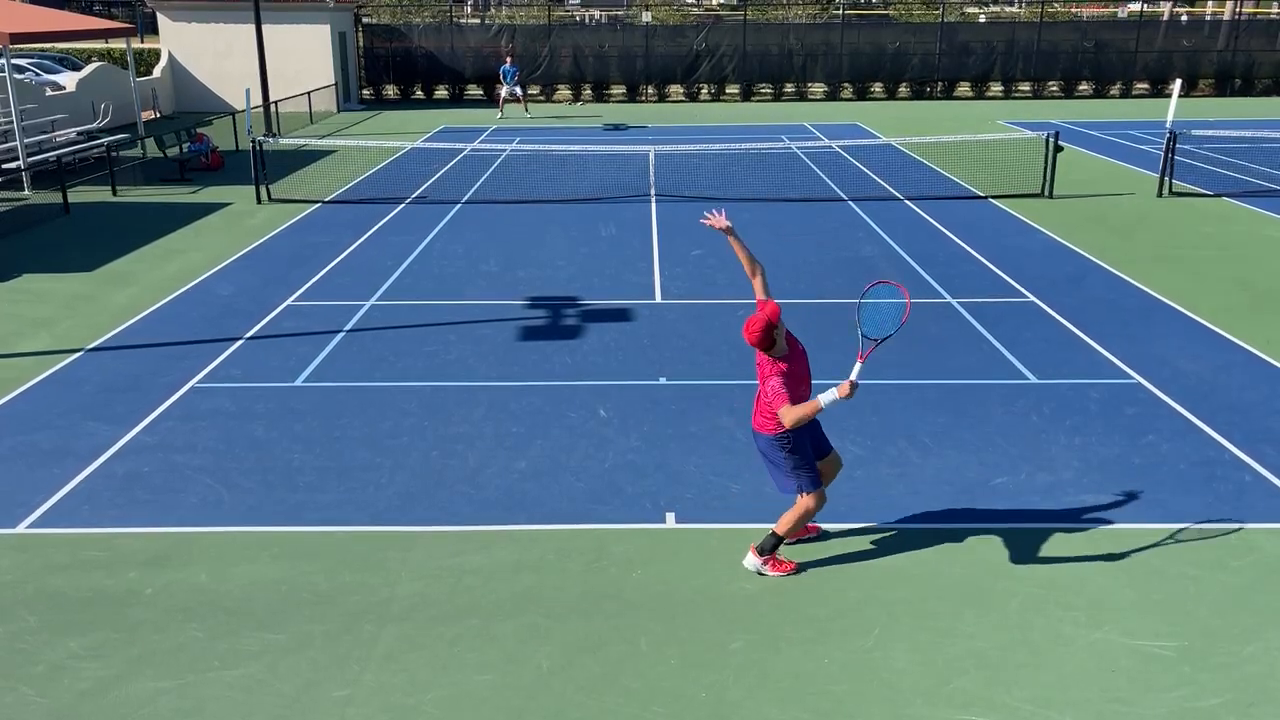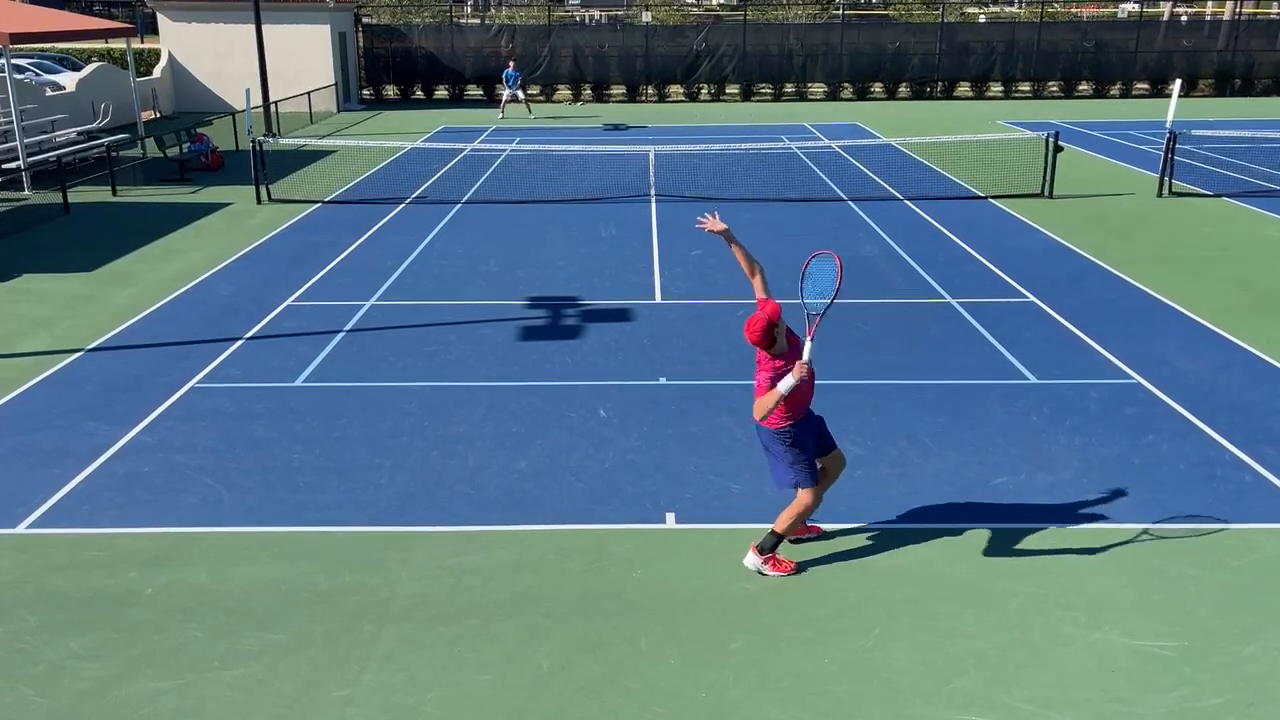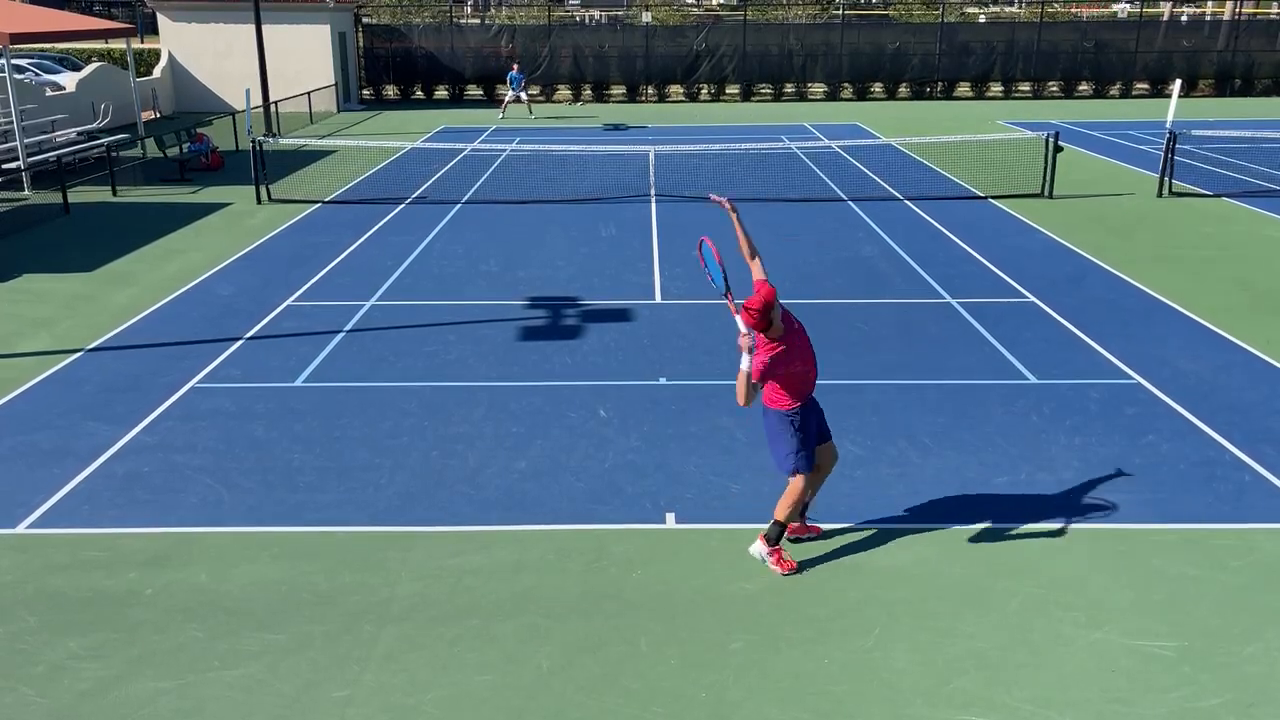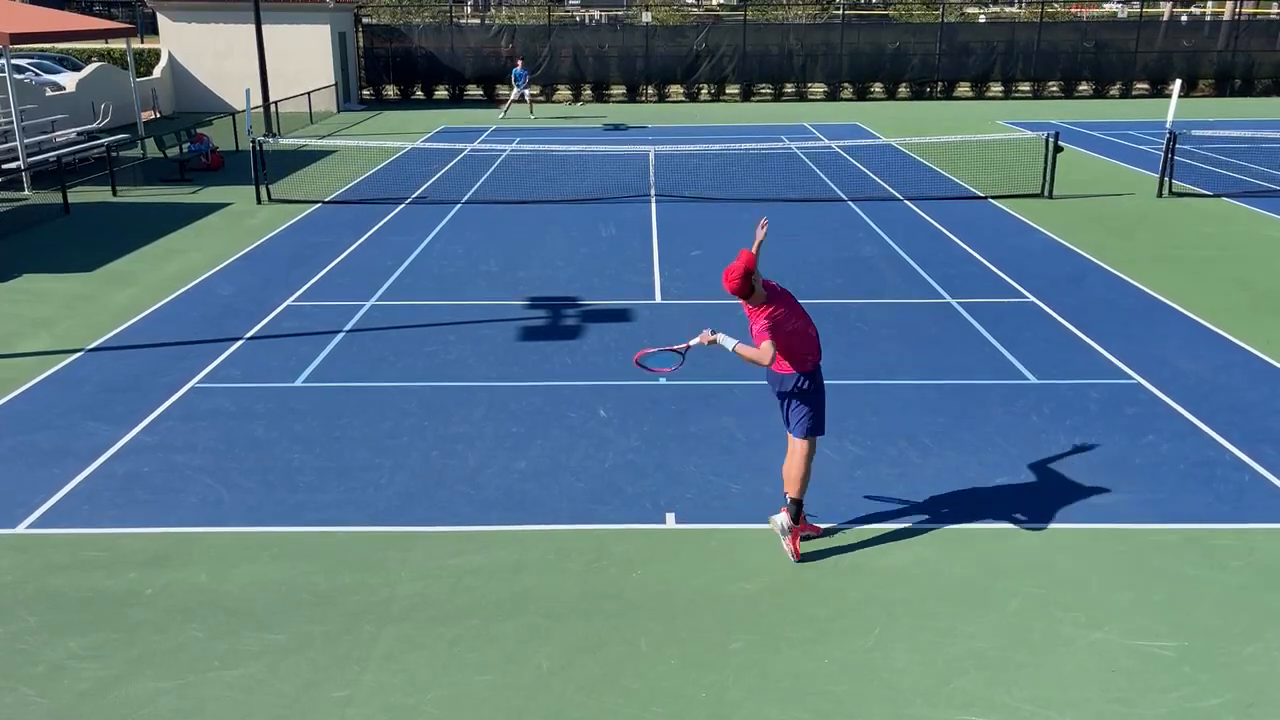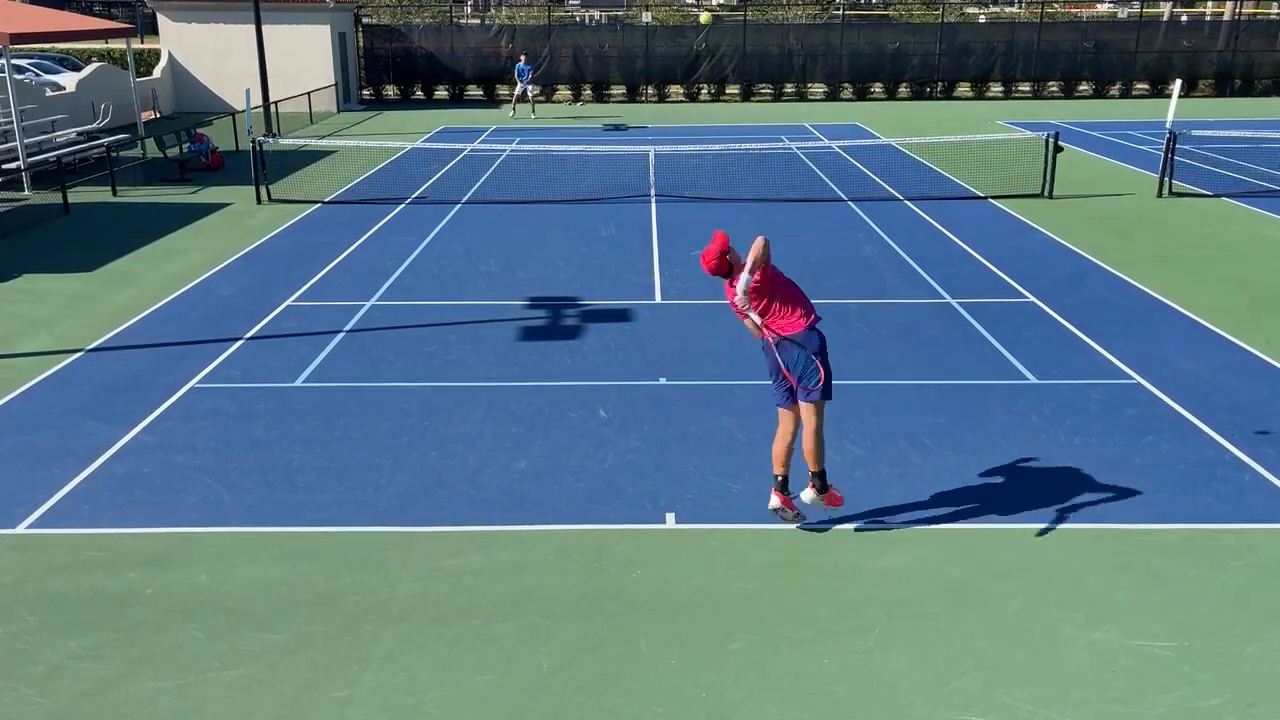
dt=0.1s
person 1, frame 1
left shoulder: (767, 324)
right shoulder: (775, 374)
left elbow: (756, 272)
right elbow: (787, 420)
left wrist: (730, 234)
right wrist: (833, 396)
left hip: (797, 423)
right hip: (778, 436)
left knee: (832, 465)
right knee: (812, 501)
left ankle: (795, 526)
right ankle: (760, 554)
person 1, frame 2
left shoulder: (766, 318)
right shoulder: (770, 370)
left elbow: (755, 272)
right elbow: (759, 413)
left wrist: (727, 236)
right wrist: (790, 380)
left hip: (800, 416)
right hip: (782, 430)
left knee: (835, 463)
right knee: (809, 497)
left ankle: (794, 525)
right ankle: (760, 553)
person 1, frame 3
left shoulder: (765, 303)
right shoulder: (765, 357)
left elbow: (754, 263)
right elbow: (743, 400)
left wrist: (734, 217)
right wrist: (746, 359)
left hip: (800, 403)
right hip: (787, 413)
left knee: (826, 457)
right knee: (802, 483)
left ankle: (796, 523)
right ankle: (767, 544)
person 1, frame 4
left shoulder: (753, 288)
right shoulder: (764, 319)
left elbow: (744, 265)
right elbow: (768, 357)
left wrist: (757, 243)
right wrist: (725, 340)
left hip: (786, 374)
right hip: (800, 376)
left knee: (798, 444)
right knee: (803, 447)
left ankle: (792, 517)
right ankle: (790, 518)
person 1, frame 5
left shoulder: (735, 295)
right elbow: (761, 244)
right hip: (804, 337)
left knee: (788, 421)
right knee: (811, 414)
left ankle: (780, 494)
right ankle: (818, 487)
